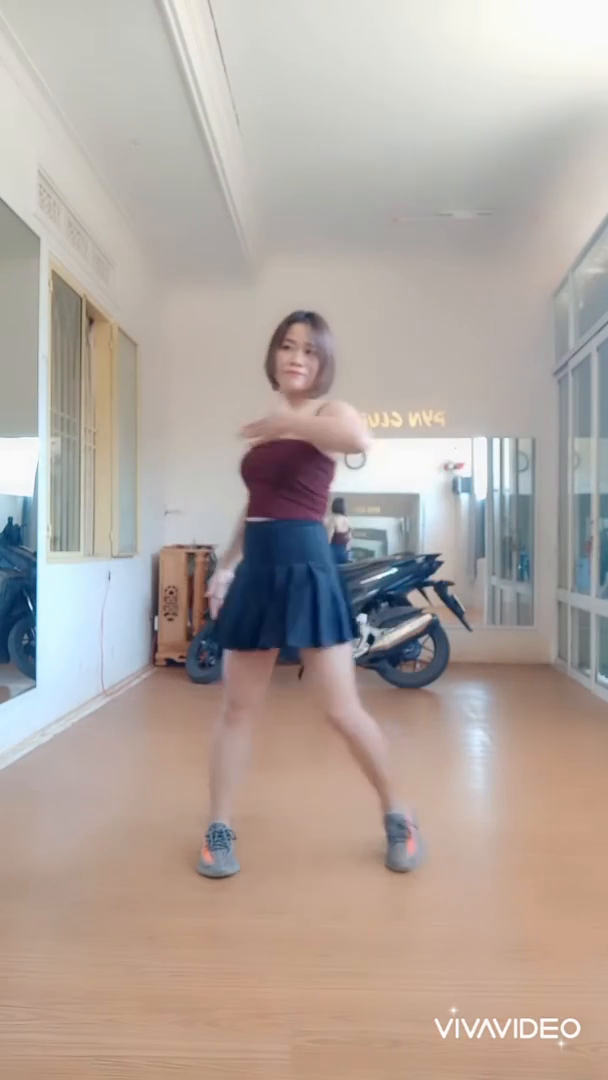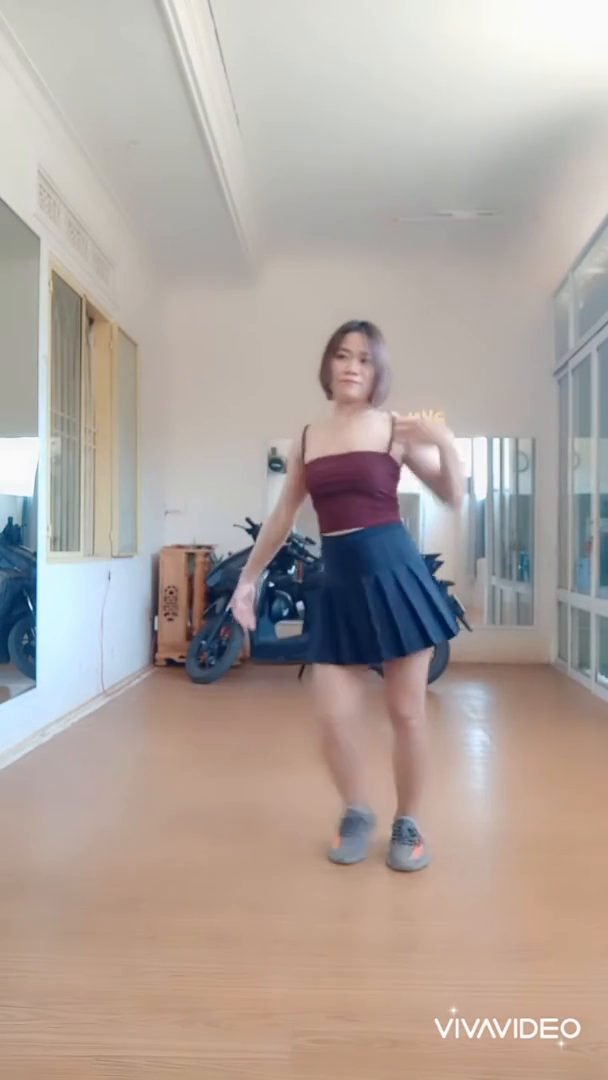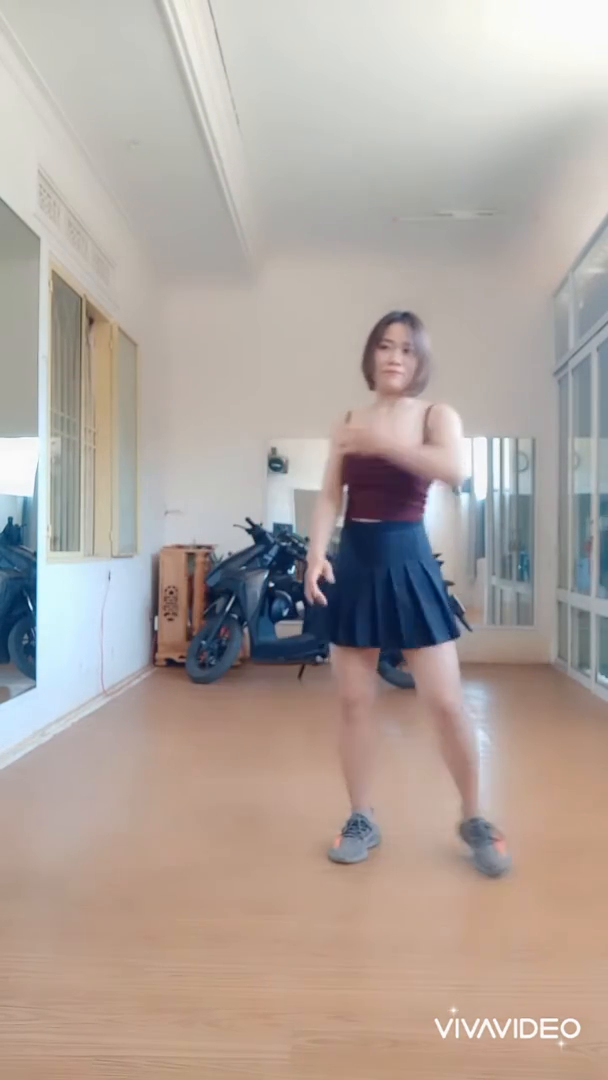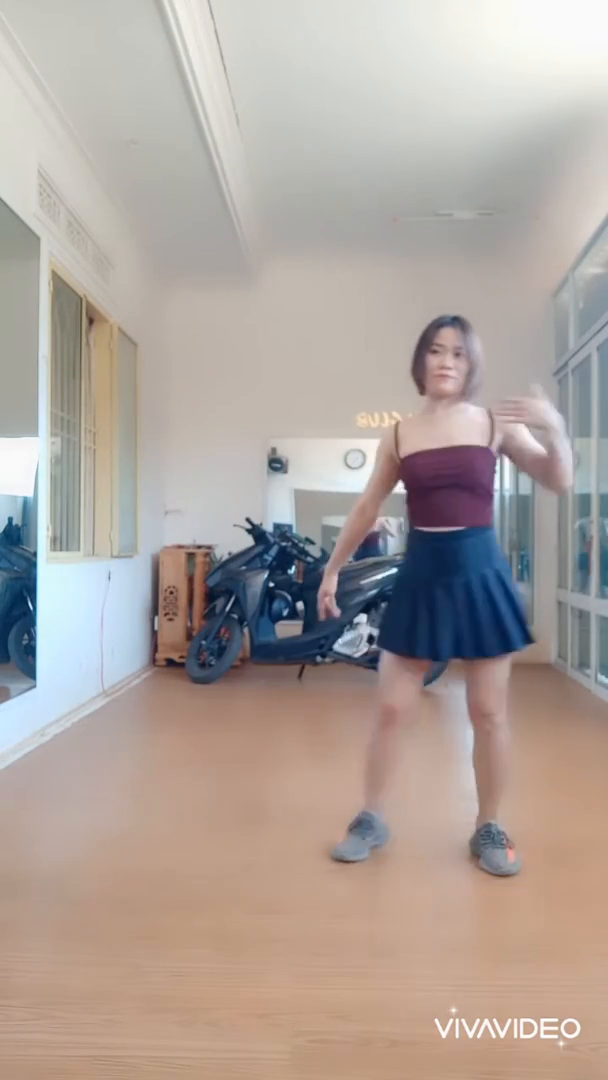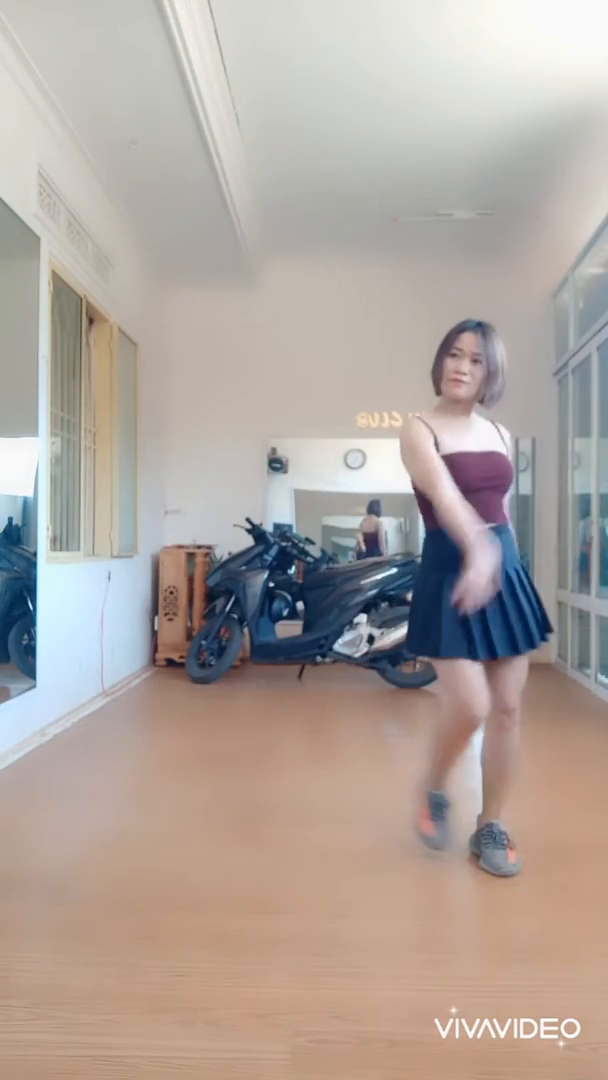
dt=0.4s
person 1, frame 1
left shoulder: (330, 412)
right shoulder: (272, 429)
left elbow: (358, 438)
left wrist: (288, 422)
right wrist: (224, 567)
left hip: (306, 568)
right hip: (255, 573)
left knee: (342, 711)
right knee: (237, 708)
left ankle: (396, 817)
right ankle: (219, 828)
person 1, frame 2
left shoulder: (395, 429)
right shoulder: (307, 437)
left elbow: (454, 498)
right elbow: (284, 515)
left wrist: (445, 447)
right wrist: (249, 576)
left hip: (395, 574)
right hip: (339, 582)
left knee: (406, 714)
right knee: (336, 718)
left ankle: (407, 823)
right ankle: (357, 814)
person 1, frame 3
left shoulder: (437, 416)
right shoulder: (350, 424)
left elbow: (455, 471)
right elbow: (329, 498)
left wrist: (383, 444)
right wrist: (316, 556)
left hip: (408, 567)
right hip: (353, 570)
left knee: (446, 704)
right knee: (353, 704)
left ankle: (475, 820)
right ankle: (362, 819)
person 1, frame 4
left shoulder: (495, 422)
right shoulder: (399, 434)
left elbow: (558, 480)
right elbow: (366, 508)
left wrist: (552, 426)
right wrist: (332, 571)
left hip: (480, 575)
right hip: (421, 576)
left knee: (489, 714)
right knee: (393, 708)
left ankle: (489, 828)
right ankle: (371, 819)
person 1, frame 5
left shoulder: (499, 434)
right shoulder: (420, 429)
right elbow: (444, 498)
right wrist: (477, 551)
left hip: (507, 575)
right hip: (449, 577)
left knee: (507, 712)
right knee: (471, 707)
left ankle: (490, 826)
right ankle: (432, 791)
